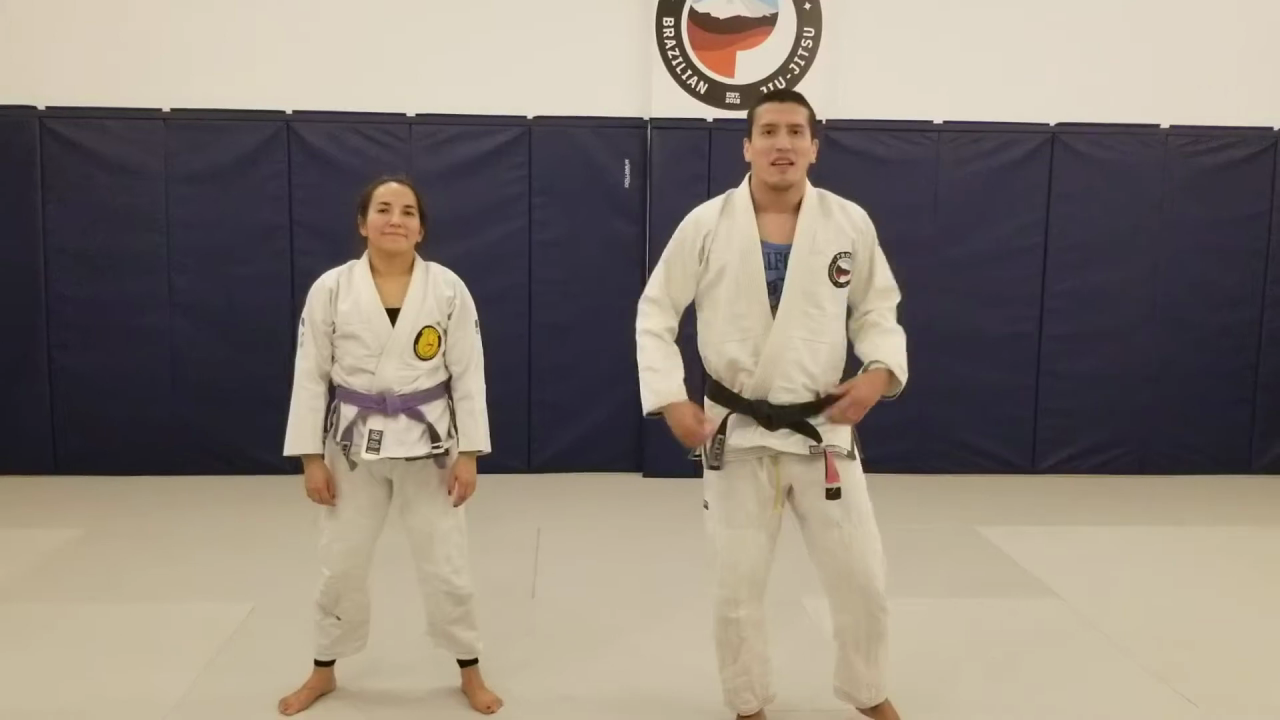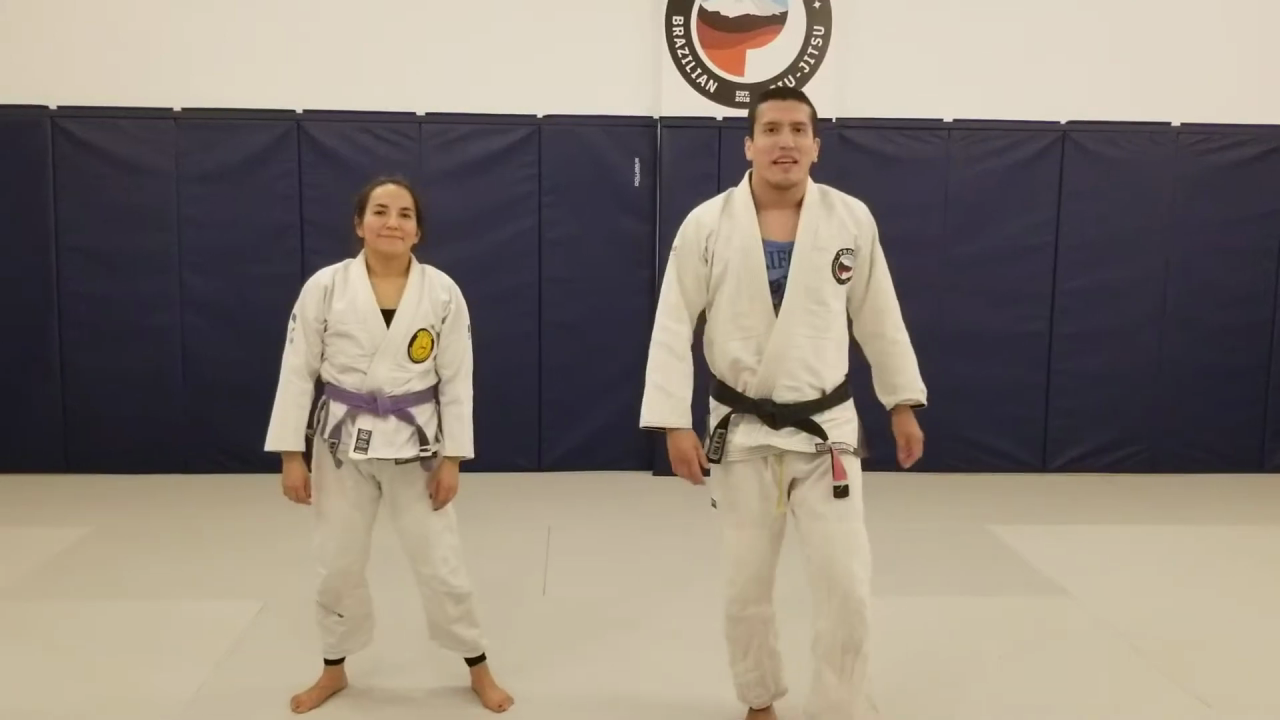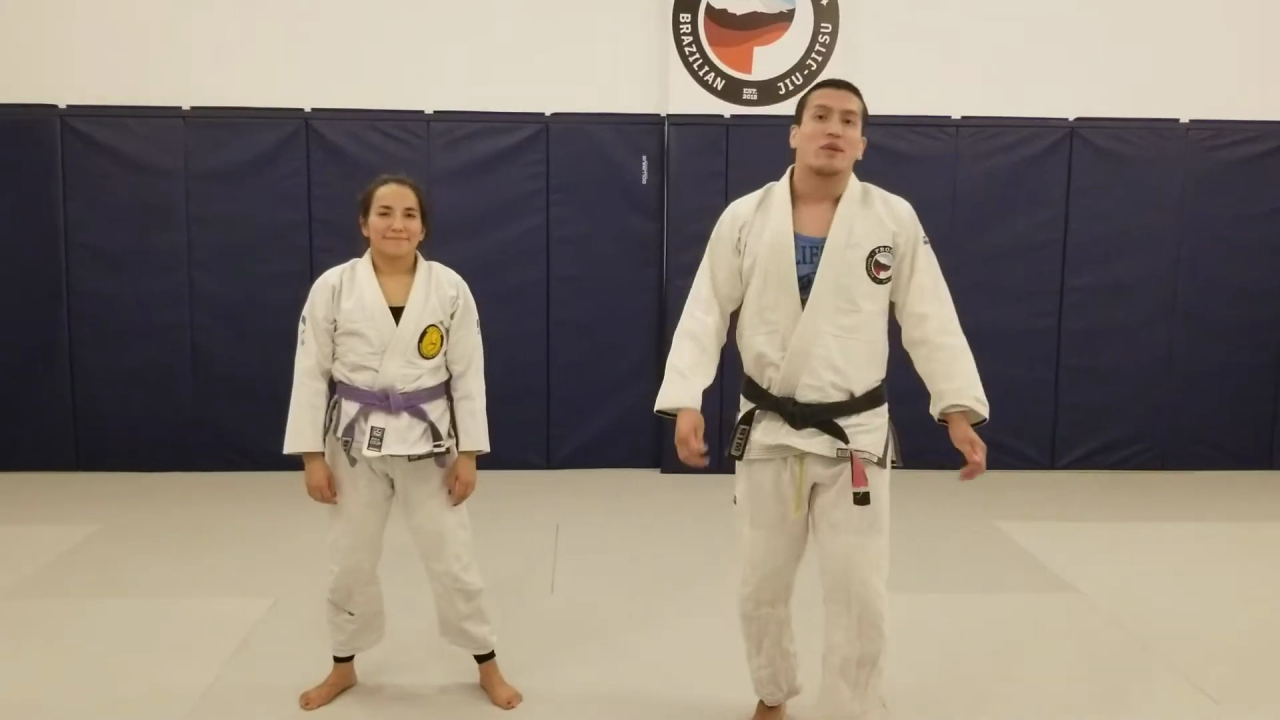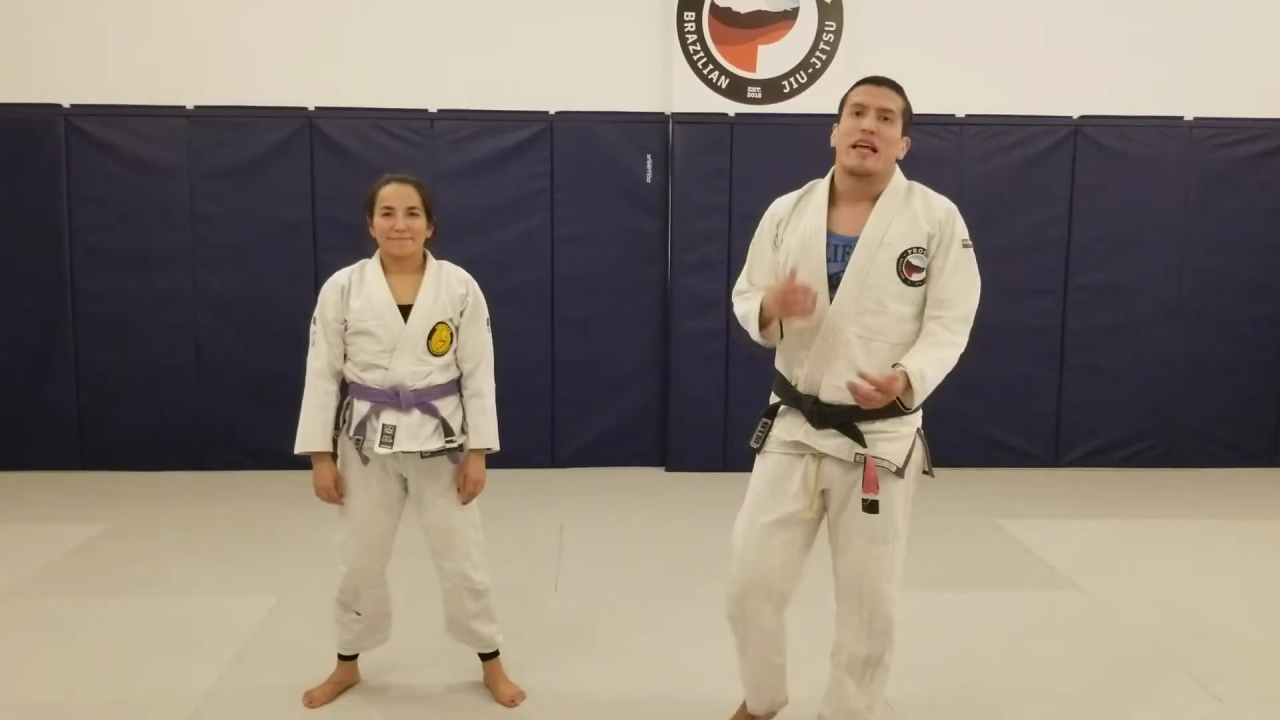
dt=0.4s
person 1, frame 1
left shoulder: (850, 222)
right shoulder: (705, 224)
left elbow: (879, 310)
right elbow: (656, 314)
left wrist: (882, 370)
right wrist: (670, 399)
left hip: (824, 430)
right hip: (735, 432)
left knee: (861, 580)
right knee: (737, 587)
person 1, frame 2
left shoulder: (851, 218)
right shoulder: (707, 224)
left elbow: (877, 317)
right elbow: (674, 327)
left wrist: (903, 403)
right wrist: (674, 423)
left hip: (827, 428)
right hip: (742, 430)
left knee: (844, 589)
right knee: (745, 587)
person 1, frame 3
left shoulder: (893, 217)
right shoulder: (745, 216)
left elbow: (931, 321)
right elbow: (703, 313)
left wrist: (961, 411)
right wrist: (686, 402)
left hip: (855, 434)
right hip: (769, 431)
left knee: (859, 600)
right knee: (762, 588)
person 1, frame 4
left shoulder: (936, 217)
right shoulder: (788, 211)
left elbow: (949, 323)
right elbow: (747, 305)
left wrist: (906, 380)
right wrist: (774, 305)
left hip: (881, 435)
right hip: (792, 429)
left knee: (868, 604)
right knee: (751, 587)
person 2, frame 1
left shoulder: (448, 288)
right shoulder: (331, 289)
left elbow: (468, 375)
right elbow: (310, 375)
left wrist: (469, 453)
right wrist: (311, 457)
left hip: (427, 443)
right hip: (354, 444)
left knee: (445, 564)
right knee: (341, 563)
left ankle: (469, 671)
right ankle: (323, 671)
person 2, frame 2
left shoulder: (442, 292)
right shoulder: (325, 286)
left elbow: (457, 381)
right elbow: (297, 371)
left wrist: (452, 458)
right wrist: (291, 454)
left hip: (415, 445)
right hip: (343, 444)
left knee: (441, 564)
right knee: (338, 563)
left ankle: (478, 667)
right ankle: (334, 669)
person 2, frame 3
left shoulder: (449, 288)
right shoulder: (332, 287)
left elbow: (468, 375)
right elbow: (310, 374)
left wrist: (468, 453)
right wrist: (311, 455)
left hip: (428, 441)
right hip: (355, 442)
left knee: (452, 559)
right knee: (350, 561)
left ankle: (487, 665)
right ankle: (343, 666)
person 2, frame 4
left shoulder: (459, 286)
right shoulder: (342, 288)
left elbow: (478, 373)
right elbow: (322, 374)
left wrist: (477, 452)
right wrist: (321, 456)
left hip: (440, 441)
right hip: (369, 441)
left knee: (462, 558)
right knee: (358, 560)
left ankle: (491, 663)
right ankle: (347, 665)
